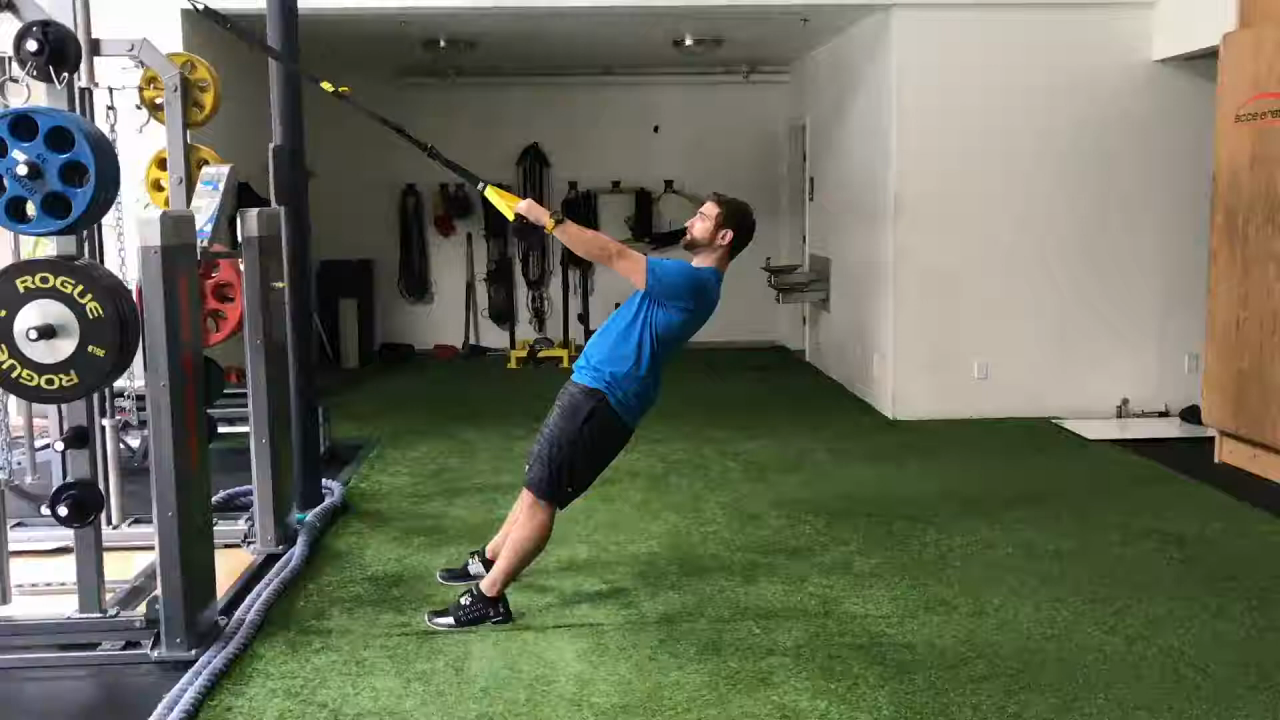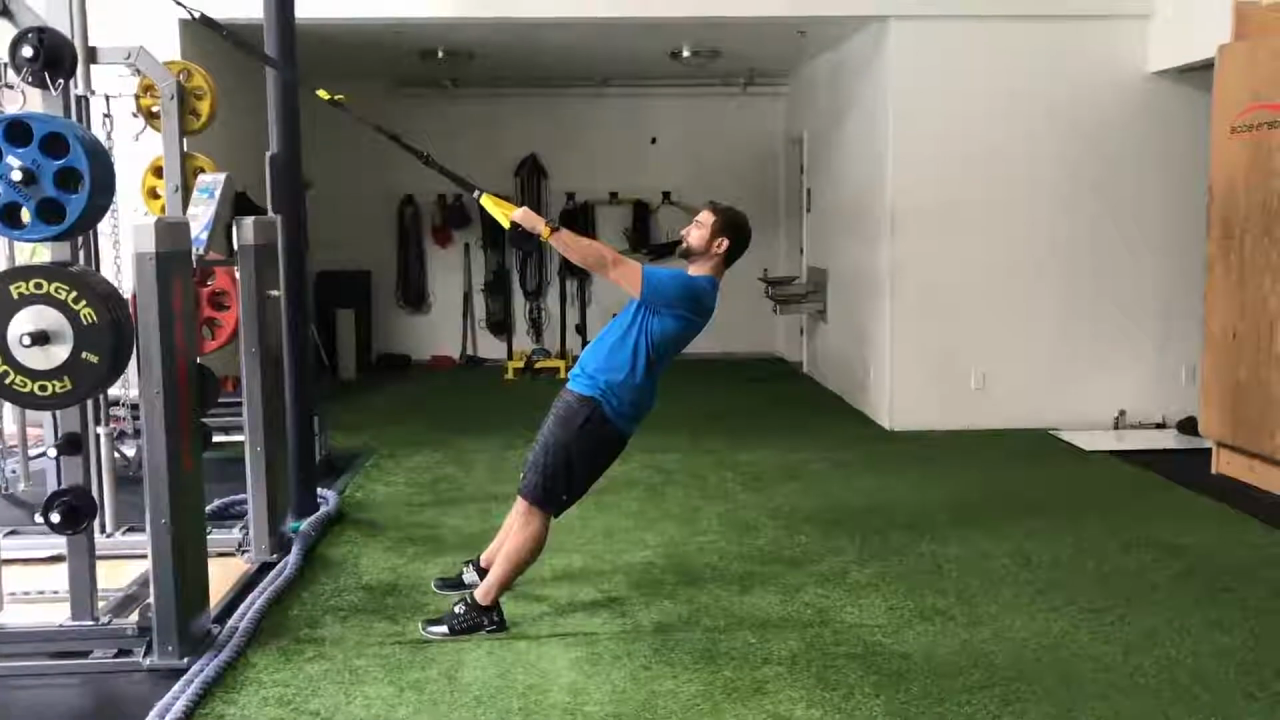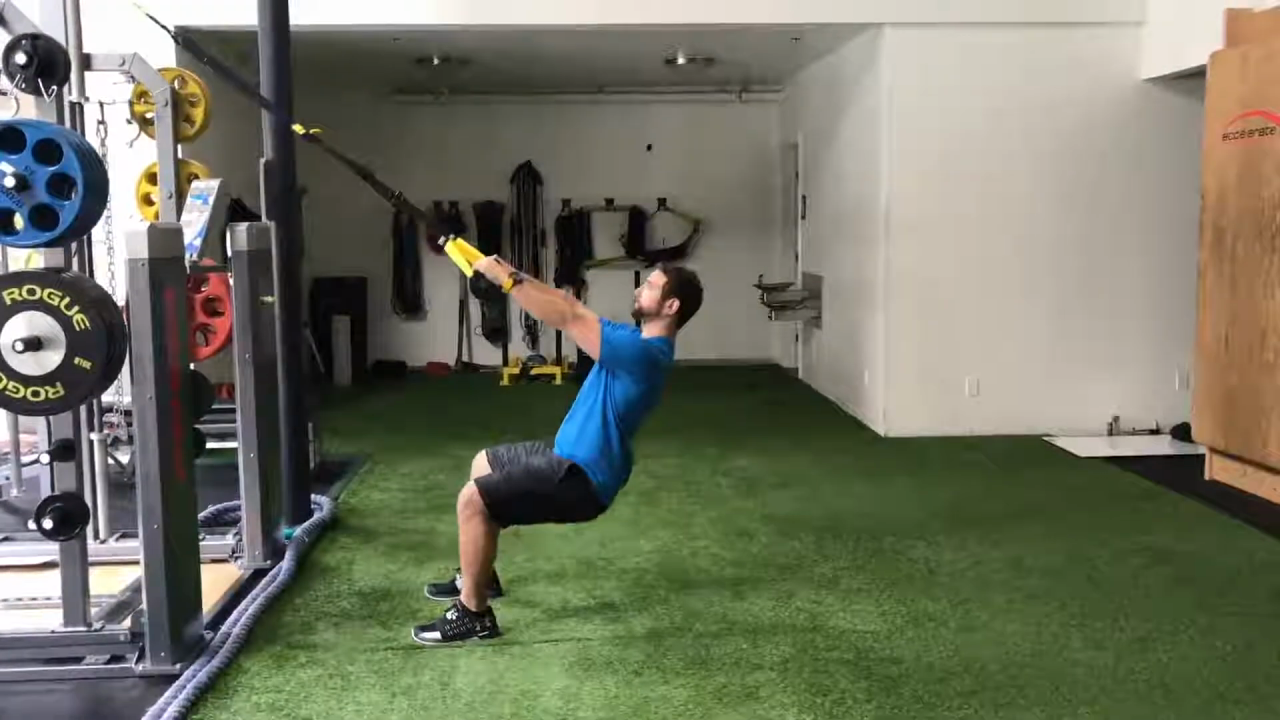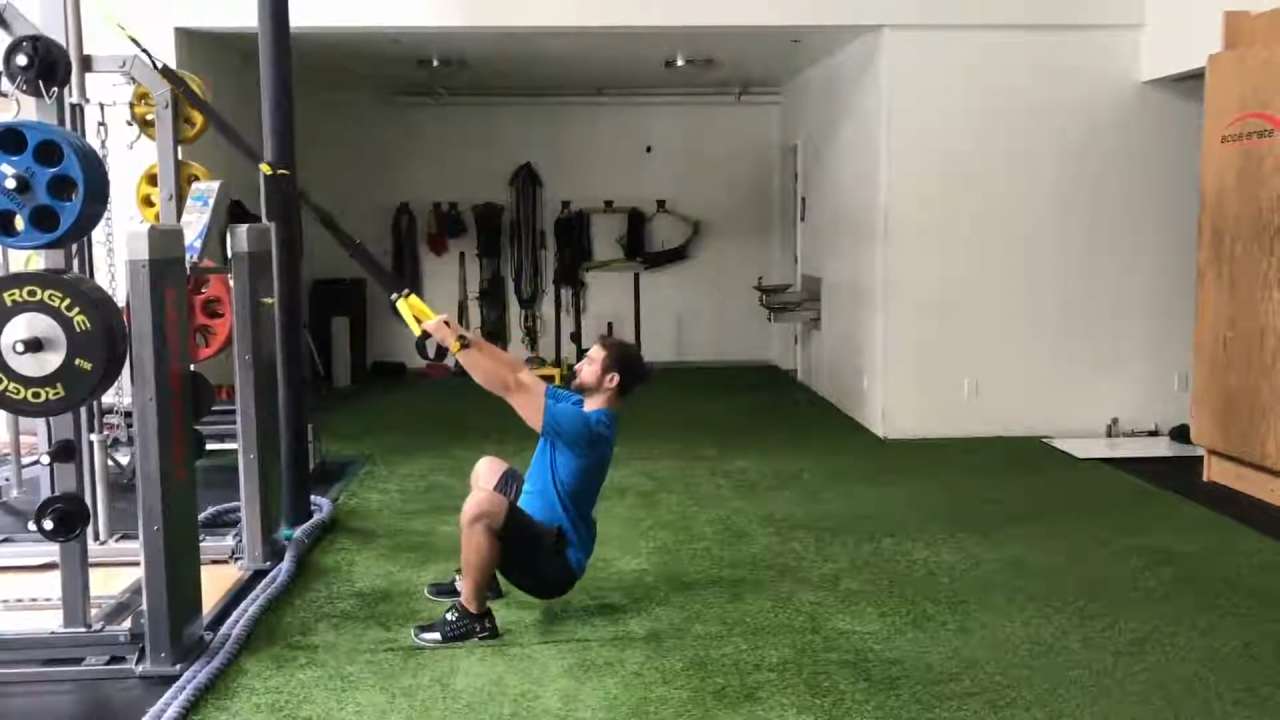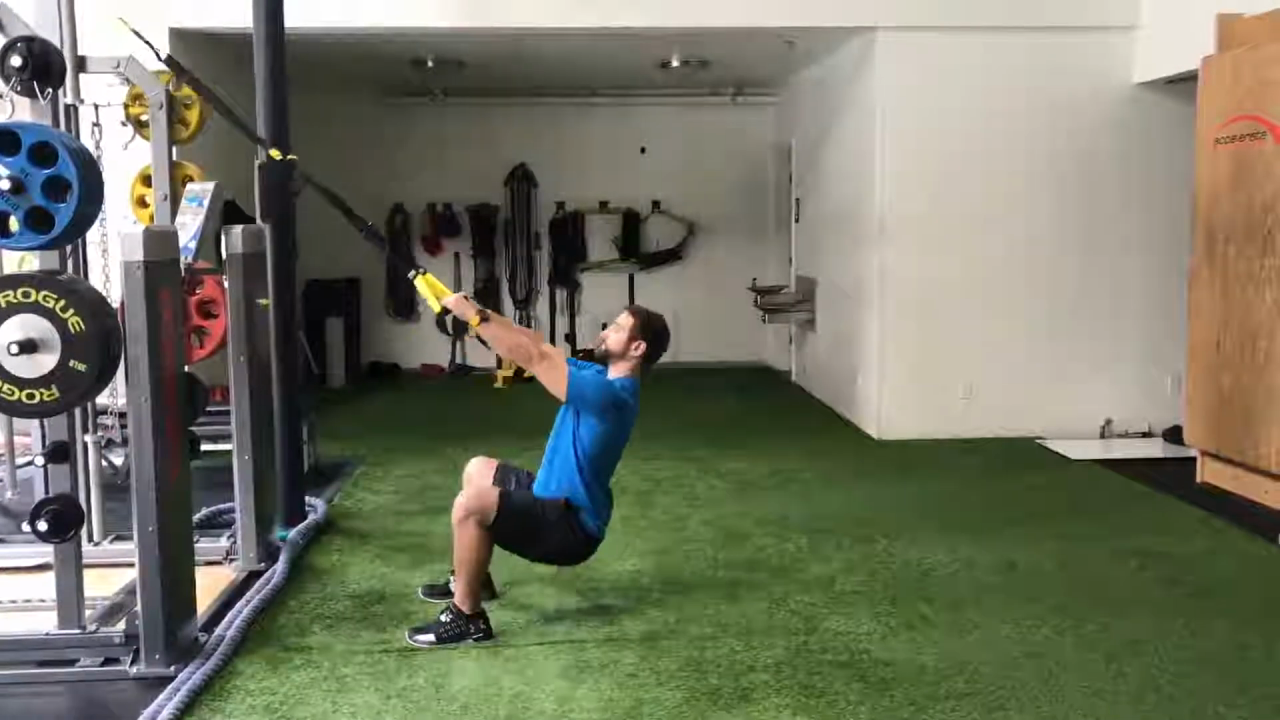
dt=0.7s
person 1, frame 1
left shoulder: (694, 283)
right shoulder: (687, 277)
left elbow: (612, 254)
right elbow: (618, 255)
left wrist: (546, 219)
right wrist: (551, 220)
left hip: (601, 397)
right hip: (595, 388)
left knee: (540, 495)
right knee: (537, 483)
left ankle: (488, 599)
right ankle: (489, 560)
person 1, frame 2
left shoulder: (691, 291)
right shoulder: (683, 286)
left elbow: (609, 264)
right elbow: (613, 263)
left wrist: (543, 228)
right wrist: (548, 229)
left hip: (596, 405)
right hip: (590, 396)
left knee: (534, 504)
right knee: (531, 491)
left ankle: (482, 608)
right ankle: (483, 569)
person 1, frame 3
left shoulder: (646, 354)
right shoulder: (639, 339)
left elbow: (568, 318)
right elbow: (575, 308)
left wrist: (506, 279)
right wrist: (512, 275)
left hip: (583, 479)
right hip: (572, 458)
left knee: (472, 499)
right knee: (484, 465)
left ankle: (474, 614)
right ankle: (478, 576)
person 1, frame 4
left shoulder: (586, 427)
right shoulder: (581, 405)
left elbow: (510, 387)
right elbow: (521, 373)
left wrist: (453, 342)
right wrist: (462, 335)
left hip: (554, 561)
right hip: (545, 529)
left knee: (480, 507)
right knee: (487, 469)
left ankle: (473, 616)
right ankle: (478, 577)
person 1, frame 5
left shoulder: (611, 394)
right shoulder: (604, 378)
left elbow: (534, 358)
right elbow: (539, 348)
left wrist: (474, 316)
right wrist: (478, 313)
left hip: (570, 525)
right hip: (559, 498)
left knee: (469, 506)
right knee: (478, 471)
left ankle: (467, 617)
right ankle: (472, 580)
